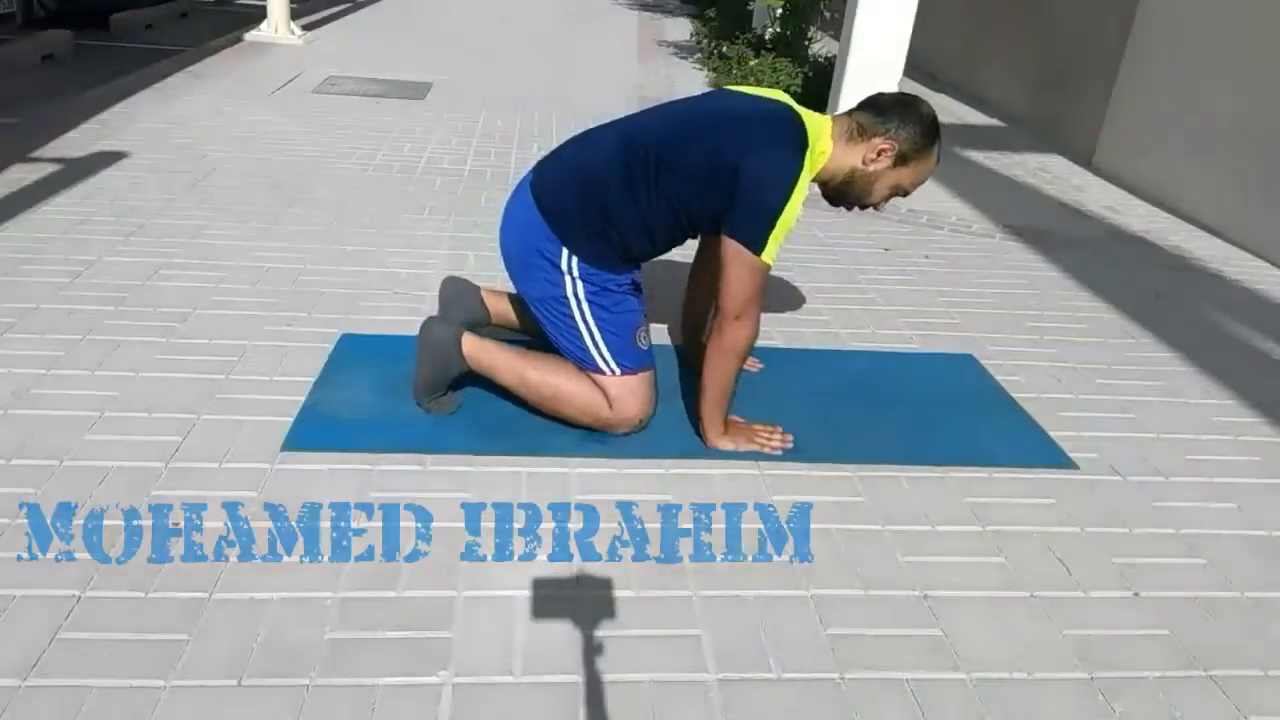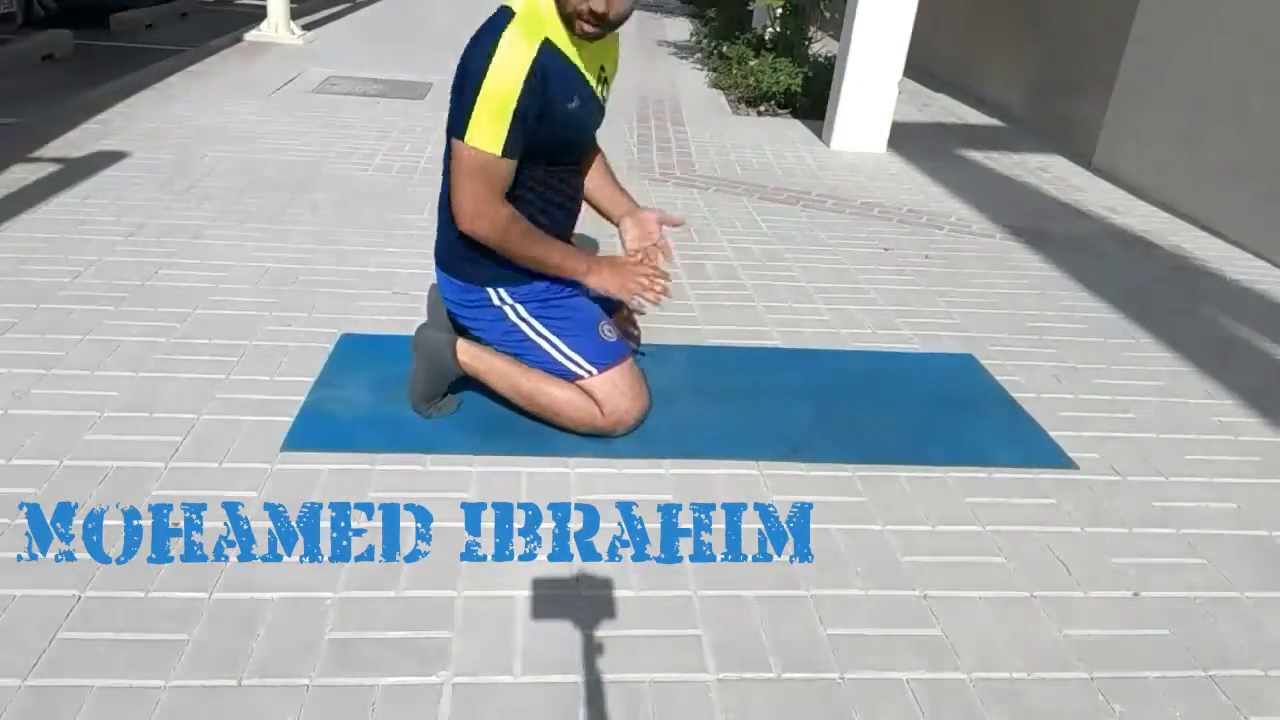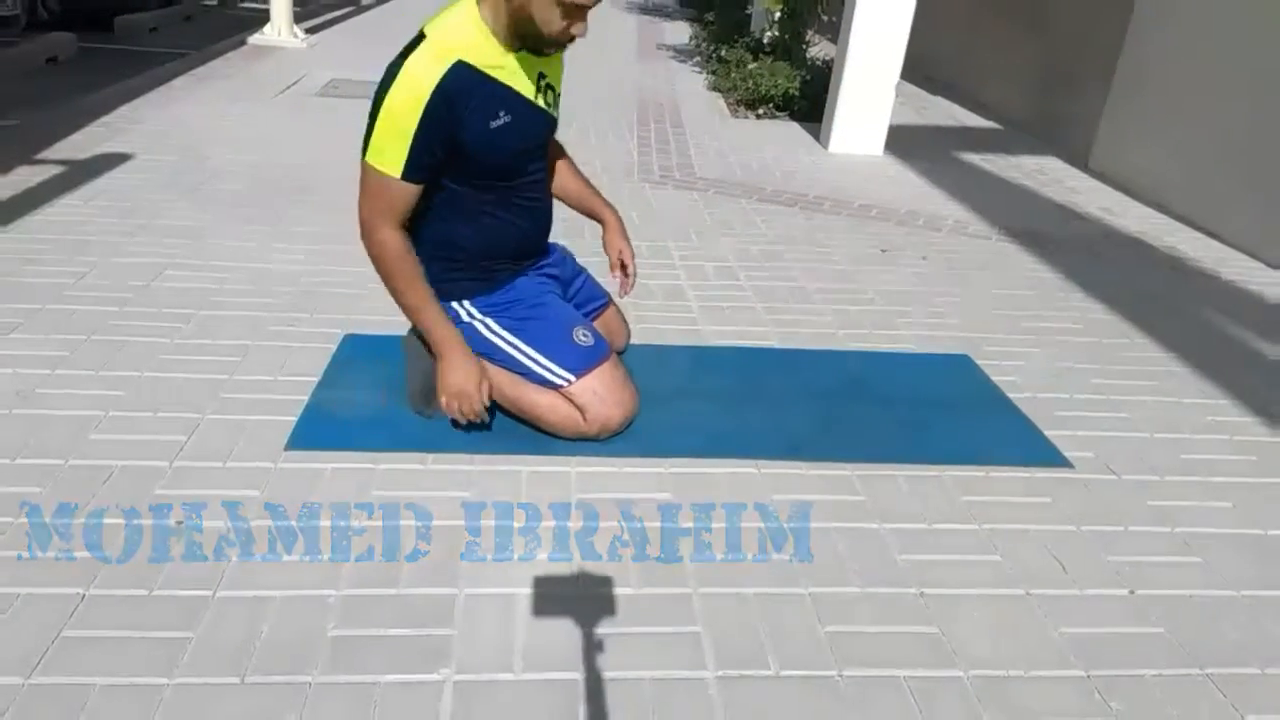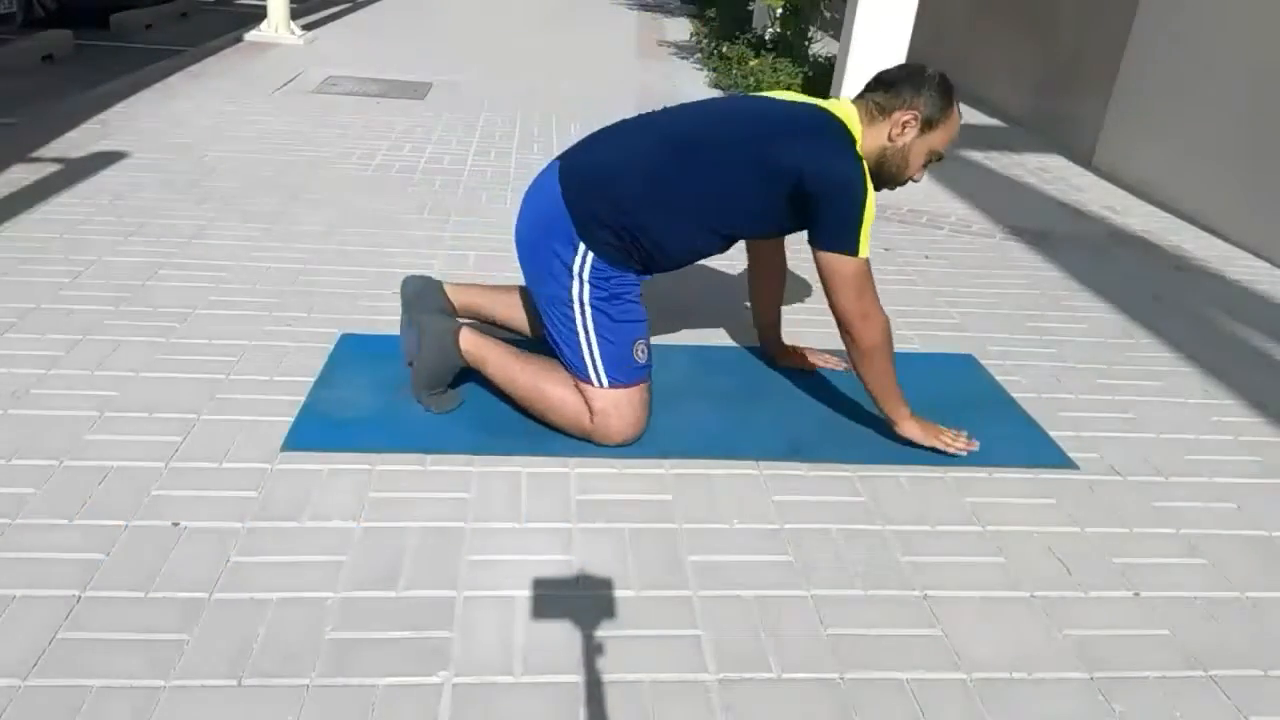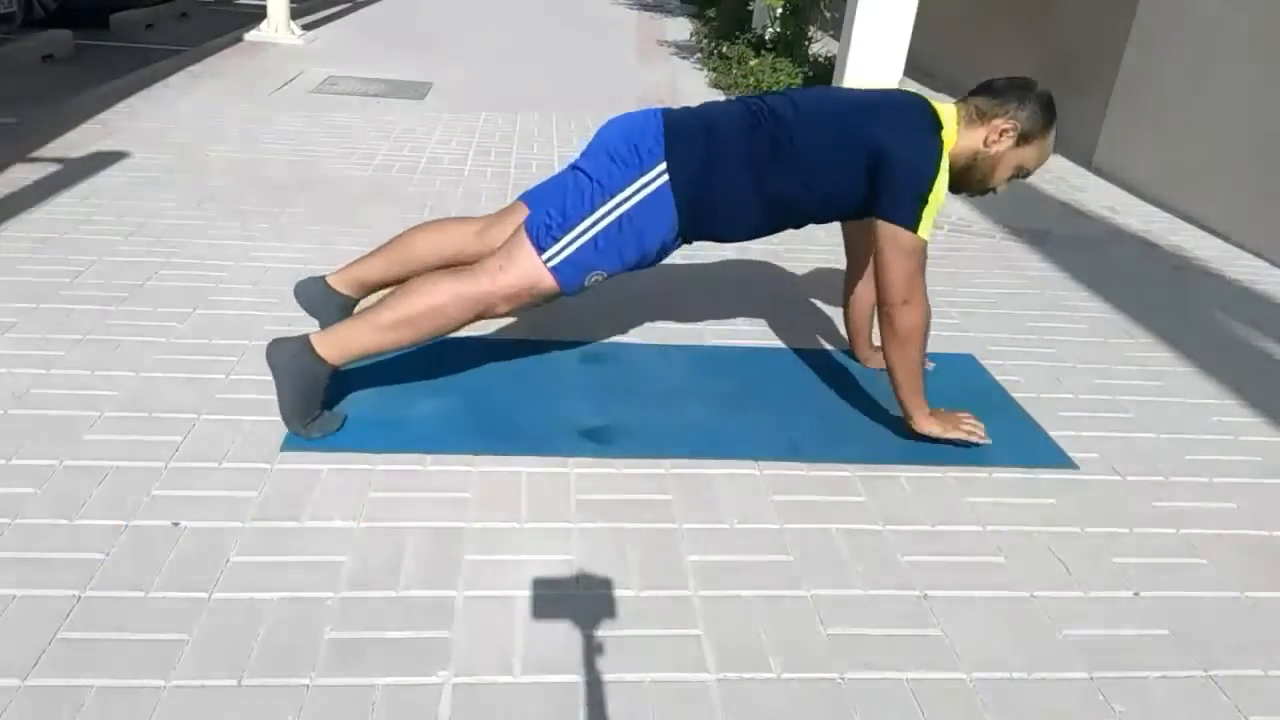
dt=1s
person 1, frame 1
left shoulder: (779, 123)
right shoulder: (778, 169)
left elbow: (714, 249)
right elbow: (736, 313)
left wrist: (694, 344)
right wrist: (715, 427)
left hip: (550, 211)
right hip: (560, 241)
left knee: (594, 330)
right knee: (626, 406)
left ankle: (477, 304)
right ankle: (464, 348)
person 1, frame 2
left shoulder: (599, 35)
right shoulder: (515, 54)
right elbow: (475, 212)
left wrist: (627, 217)
right wrist: (588, 269)
left hip: (544, 251)
right hip: (495, 272)
left knee: (623, 337)
right knee: (624, 405)
left ankle: (469, 319)
right ankle: (462, 350)
person 1, frame 3
left shoulder: (540, 43)
right shoulder: (428, 77)
right elbow: (382, 228)
left wrist: (607, 216)
right wrist: (454, 351)
right hip: (476, 287)
left knee: (613, 336)
right knee: (612, 408)
right ankle: (441, 348)
person 1, frame 4
left shoulder: (812, 128)
right shoulder: (838, 166)
left elbow: (763, 244)
right elbow: (859, 318)
left wrist: (774, 344)
right wrist: (901, 418)
left hip: (567, 196)
right hip: (579, 231)
left knee: (580, 322)
right knee: (615, 421)
left ankle: (442, 302)
right ankle: (461, 344)
person 1, frame 5
left shoulder: (895, 130)
right shoulder: (920, 150)
left elbow: (863, 254)
right elbow: (904, 298)
left wrist: (861, 349)
right wrist: (917, 411)
left hip: (661, 161)
right hip: (656, 170)
left knee: (489, 235)
right knee: (500, 280)
left ankle: (335, 286)
right ankle: (313, 355)
